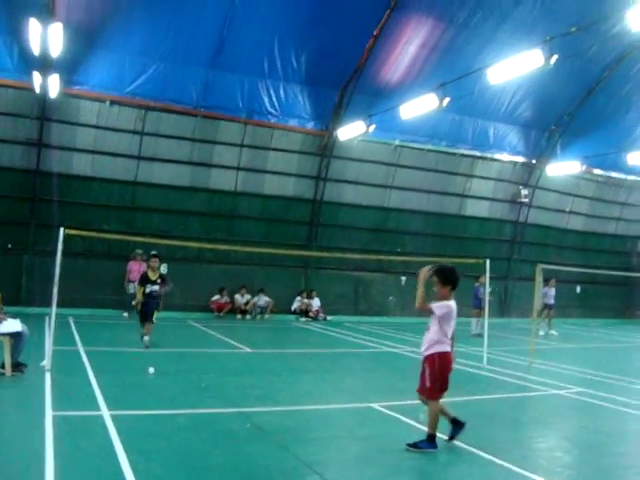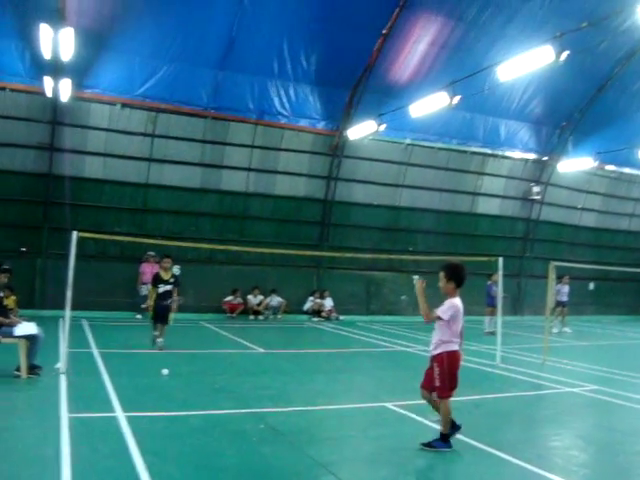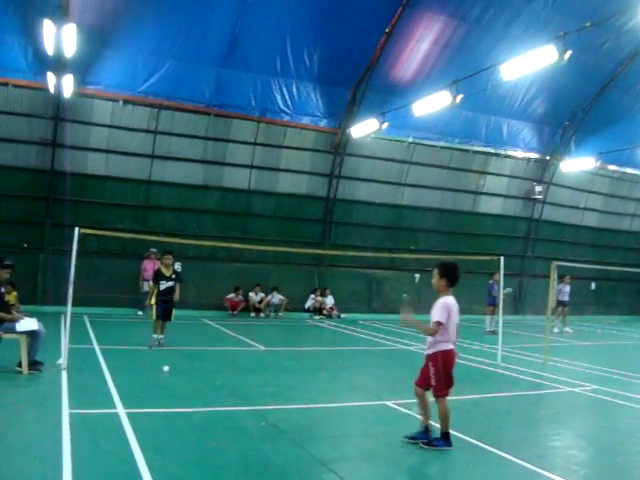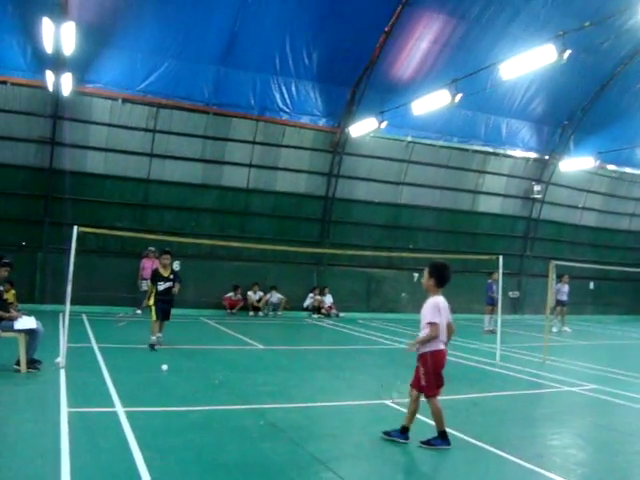
dt=0.1s
person 1, frame 1
left shoulder: (445, 306)
right shoulder: (447, 305)
left elbow: (420, 306)
left wrist: (421, 280)
right wrist: (448, 351)
left hip: (437, 356)
right hip: (434, 355)
left knee: (432, 398)
right knee: (425, 396)
left ankle: (430, 440)
right ankle: (454, 422)
person 1, frame 2
left shoulder: (451, 305)
right shoulder: (454, 303)
left elbow: (427, 317)
right elbow: (459, 333)
left wrist: (419, 293)
right wrist: (458, 352)
left hip: (445, 355)
right hip: (442, 354)
left knee: (442, 397)
right knee: (426, 392)
left ankle: (444, 439)
right ankle: (450, 424)
person 1, frame 3
left shoulder: (443, 303)
right shoulder: (450, 301)
left elbow: (432, 331)
right elbow: (454, 330)
left wrist: (412, 321)
right wrist: (450, 345)
left hip: (441, 353)
right hip: (437, 353)
left knee: (440, 396)
right knee: (420, 390)
left ankle: (444, 438)
right ankle: (425, 430)
person 1, frame 4
left shoulder: (433, 303)
right shoulder: (441, 302)
left elbow: (434, 333)
right elbow: (451, 329)
left wrist: (416, 342)
right wrist: (444, 346)
left hip: (431, 354)
right hip: (430, 353)
left knee: (431, 396)
right knee: (414, 392)
left ankle: (442, 437)
right ankle: (404, 432)
